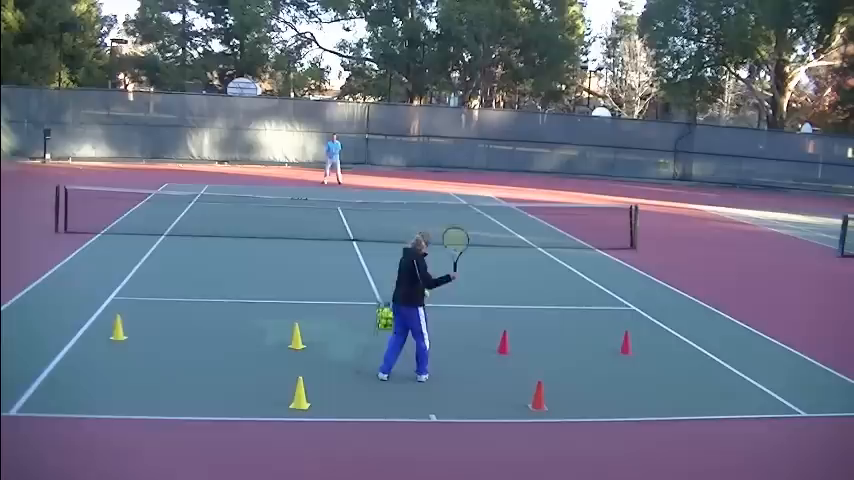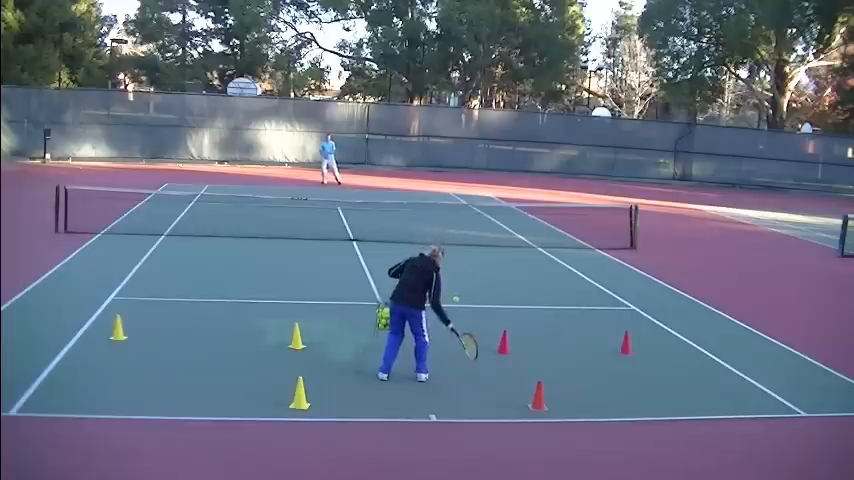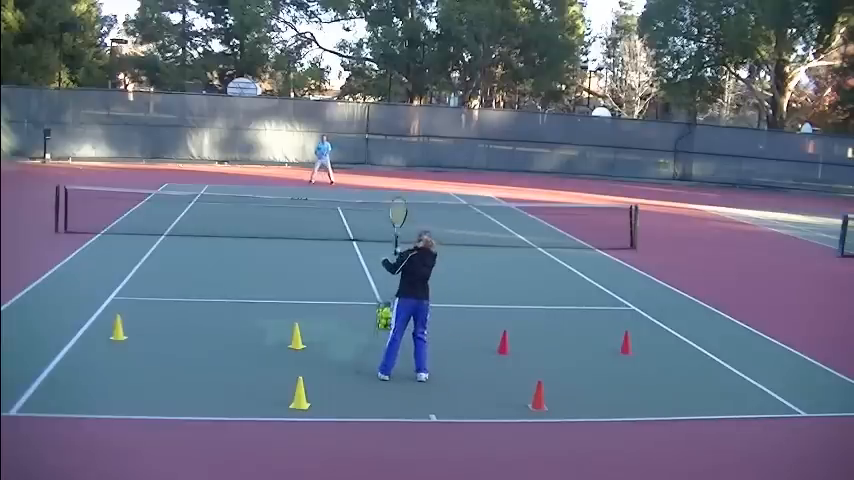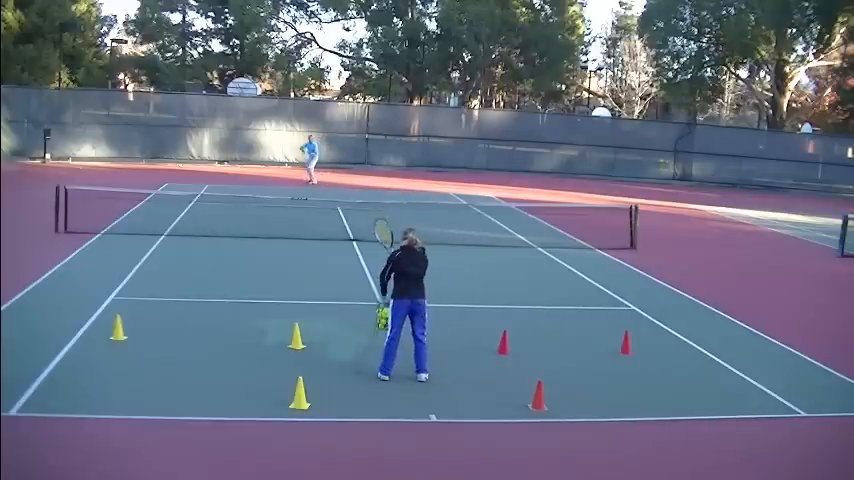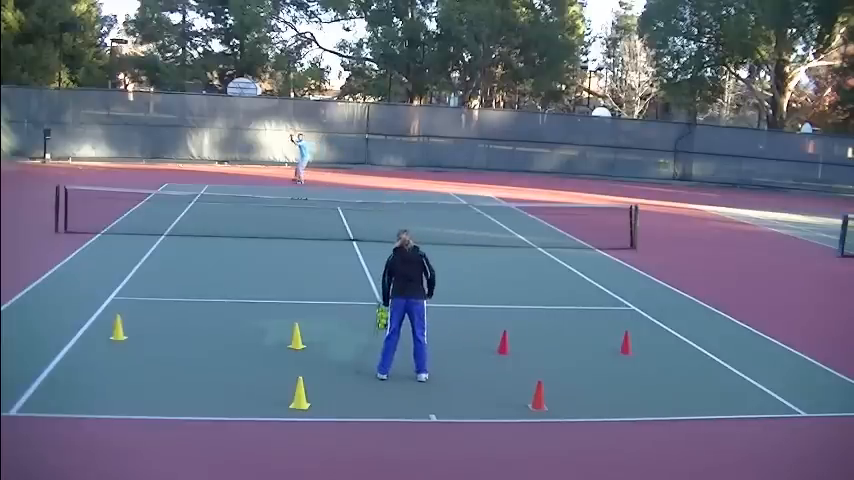
dt=0.4s
person 1, frame 1
left shoulder: (406, 256)
right shoulder: (418, 259)
right elbow: (428, 283)
right wrist: (449, 277)
left hip: (398, 302)
right hip: (413, 305)
left knee: (398, 335)
right knee: (422, 339)
left ankle: (384, 371)
right ankle: (421, 373)
person 1, frame 2
left shoulder: (412, 260)
right shoulder: (434, 273)
left elbow: (392, 272)
right elbow: (434, 302)
right wrist: (447, 322)
left hip: (397, 302)
right hip: (416, 307)
left knee: (394, 335)
right knee: (422, 338)
left ankle: (384, 371)
right ankle: (421, 372)
person 1, frame 3
left shoulder: (410, 254)
right shoulder: (432, 257)
left elbow: (394, 270)
left wrist: (385, 262)
right wrist: (401, 255)
left hip: (405, 299)
right hip: (423, 300)
left knee: (395, 334)
right knee: (420, 336)
left ankle: (385, 371)
right ankle: (422, 372)
person 1, frame 4
left shoulder: (396, 255)
right shoulder: (423, 257)
left elbow: (384, 276)
left wrist: (384, 291)
left hip: (400, 299)
right hip: (419, 300)
left knee: (393, 335)
right knee: (420, 336)
left ankle: (385, 372)
right ankle: (422, 372)
person 1, frame 5
left shoulder: (392, 258)
right shoulder: (420, 255)
left elbow: (386, 282)
right elbow: (431, 275)
left wrist: (386, 302)
right wrist: (430, 293)
left hip: (397, 299)
right hip: (417, 299)
left knee: (392, 335)
right knee: (419, 335)
left ankle: (383, 370)
right ankle: (421, 372)
